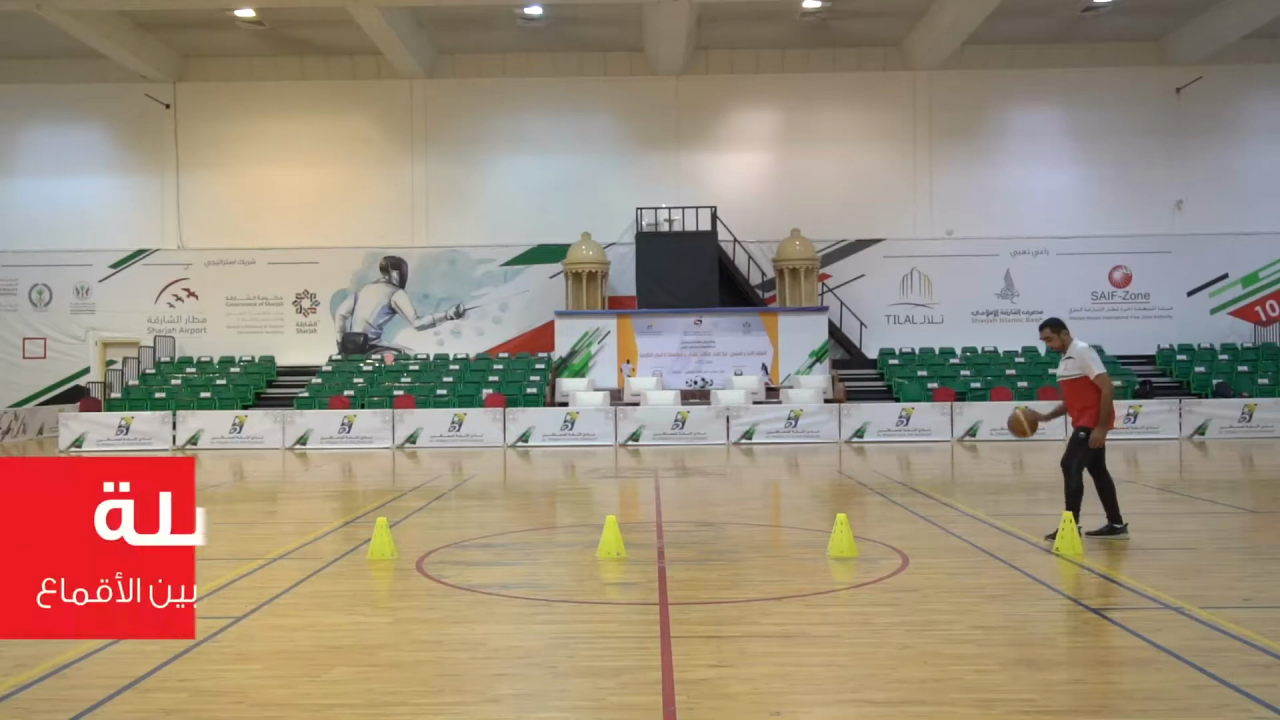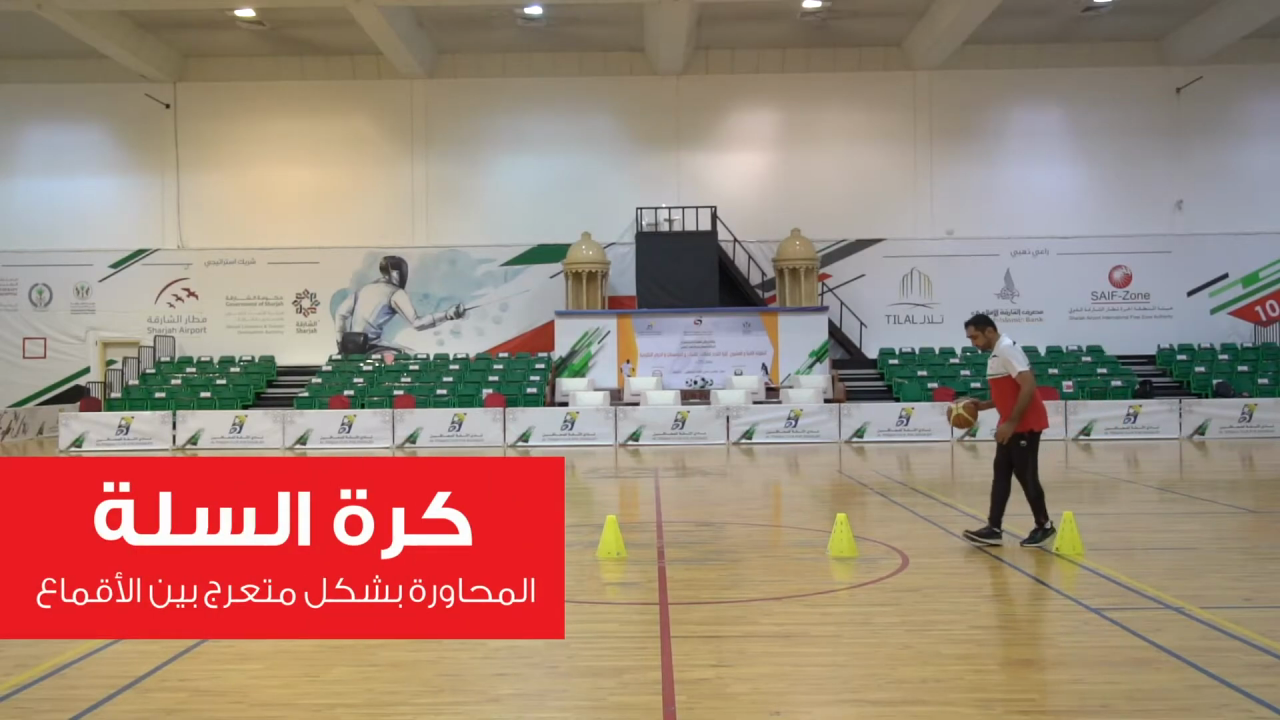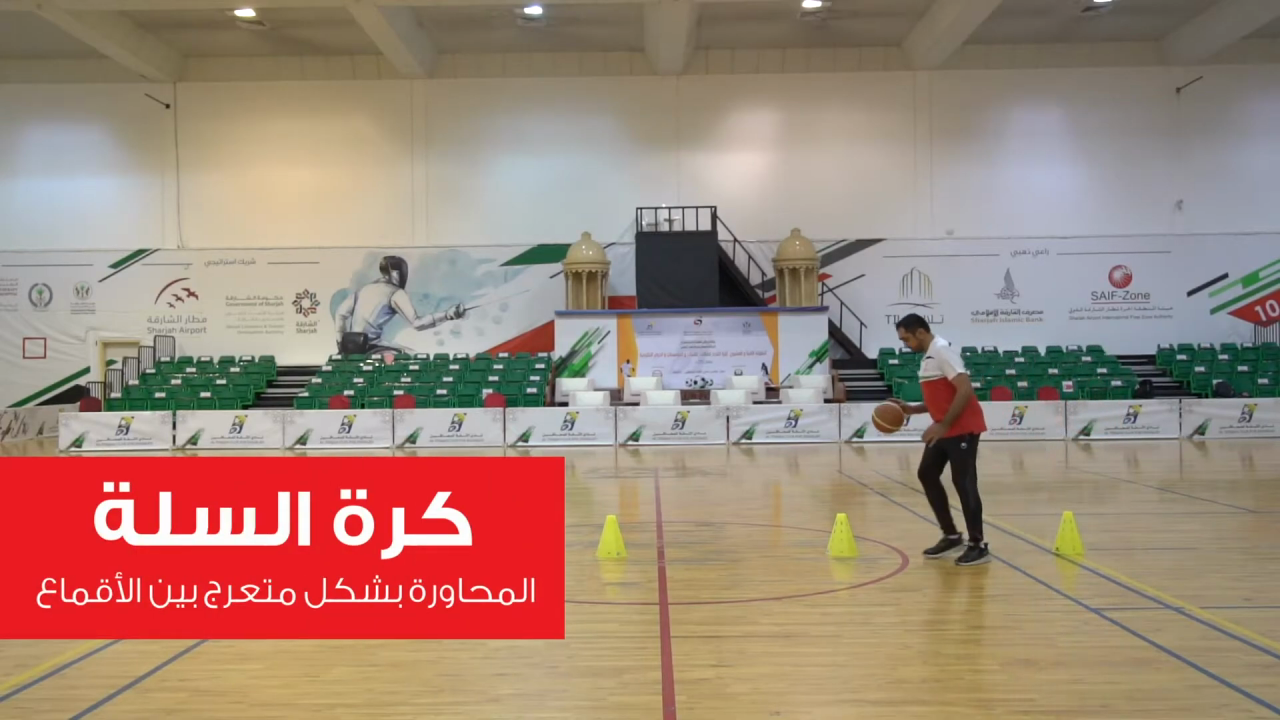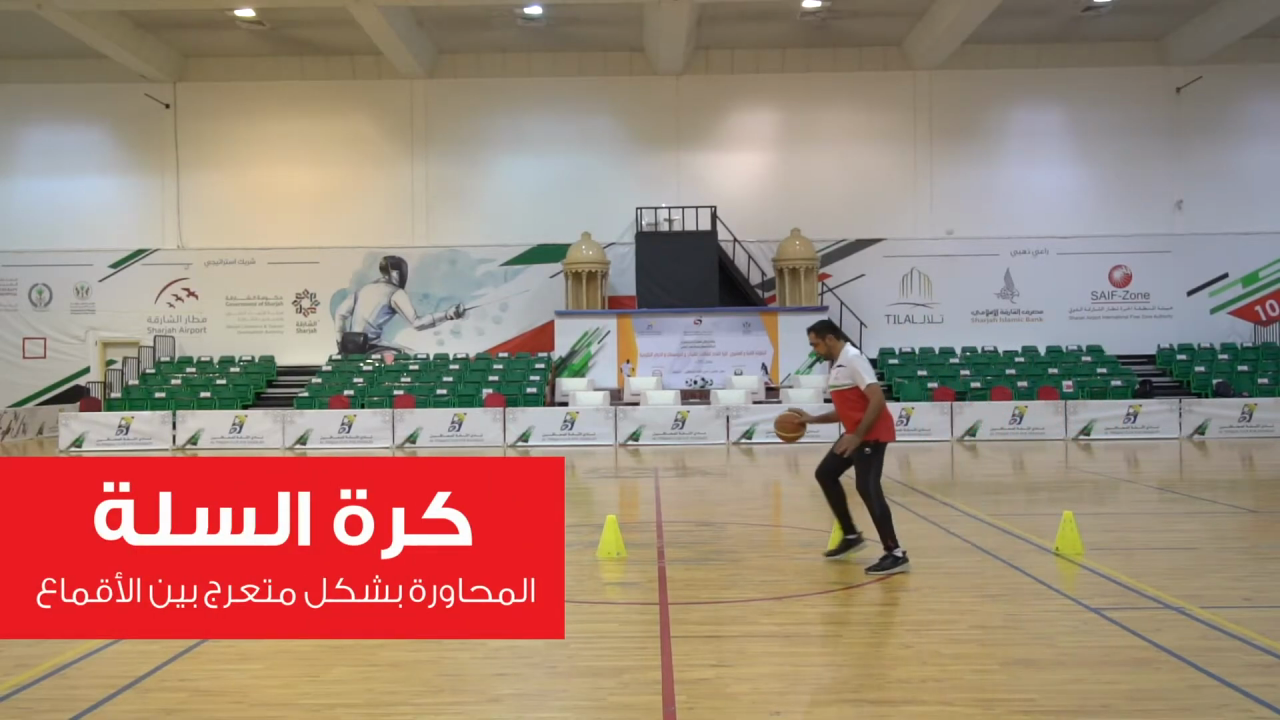
dt=0.7s
person 1, frame 1
left shoulder: (1083, 352)
right shoulder: (1066, 359)
left elbow: (1107, 388)
left wrist: (1101, 427)
right wrist: (1047, 416)
left hip: (1092, 423)
right hip: (1084, 423)
left knee: (1070, 465)
right knee: (1097, 470)
right ankle: (1116, 525)
person 1, frame 2
left shoulder: (1007, 349)
right shoulder: (997, 354)
left elbow: (1028, 387)
left wrist: (1011, 423)
right wrist: (985, 405)
left hip: (1025, 423)
right hip: (1010, 422)
left knee: (1025, 474)
right knee: (1001, 471)
left ankle: (1044, 526)
right ankle: (994, 529)
person 1, frame 3
left shoulder: (942, 351)
right shoulder: (928, 357)
left elbow: (965, 390)
left wrist: (942, 425)
right wrist: (911, 409)
left hip: (963, 428)
right hip: (944, 429)
left knee: (964, 483)
right knee: (927, 475)
left ankle: (978, 544)
right ankle: (951, 535)
person 1, frame 4
left shoulder: (853, 359)
right shoulder: (837, 367)
left elbow: (877, 400)
left wrist: (857, 436)
right wrist: (813, 419)
left hip: (871, 435)
right hip: (855, 434)
left knee: (868, 489)
right knee: (824, 474)
left ankle: (895, 554)
right ankle: (851, 535)
